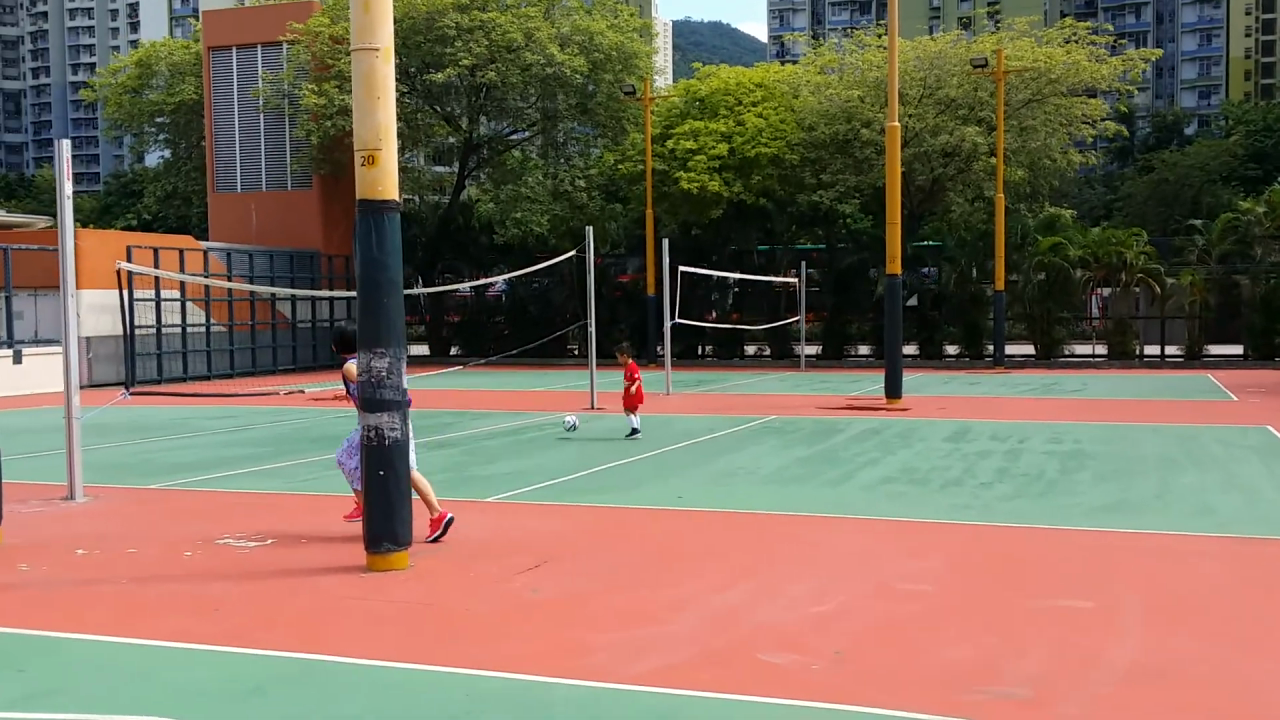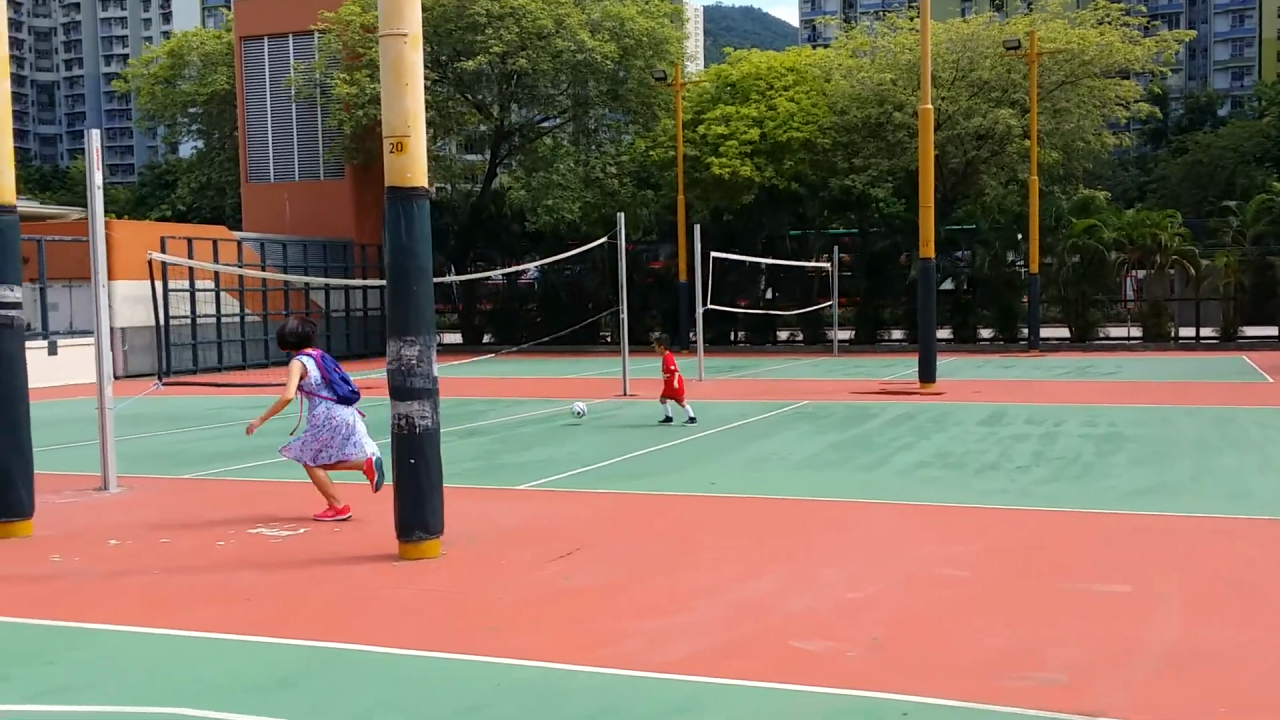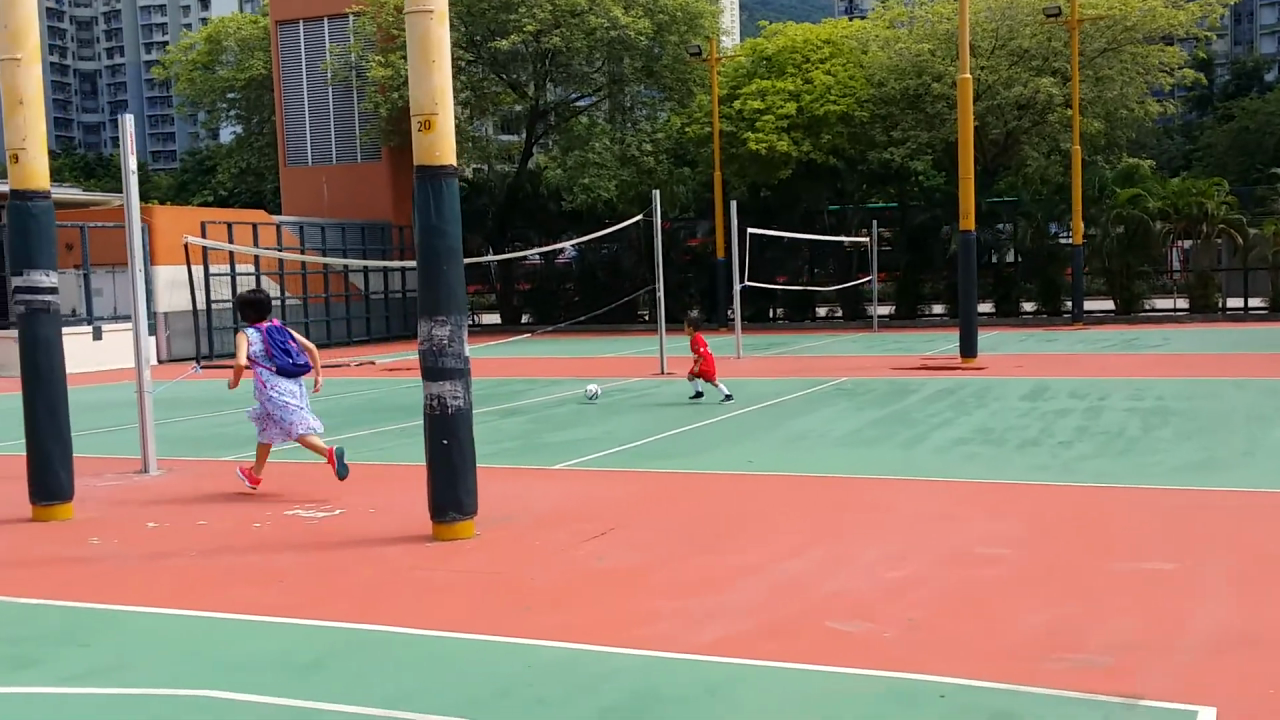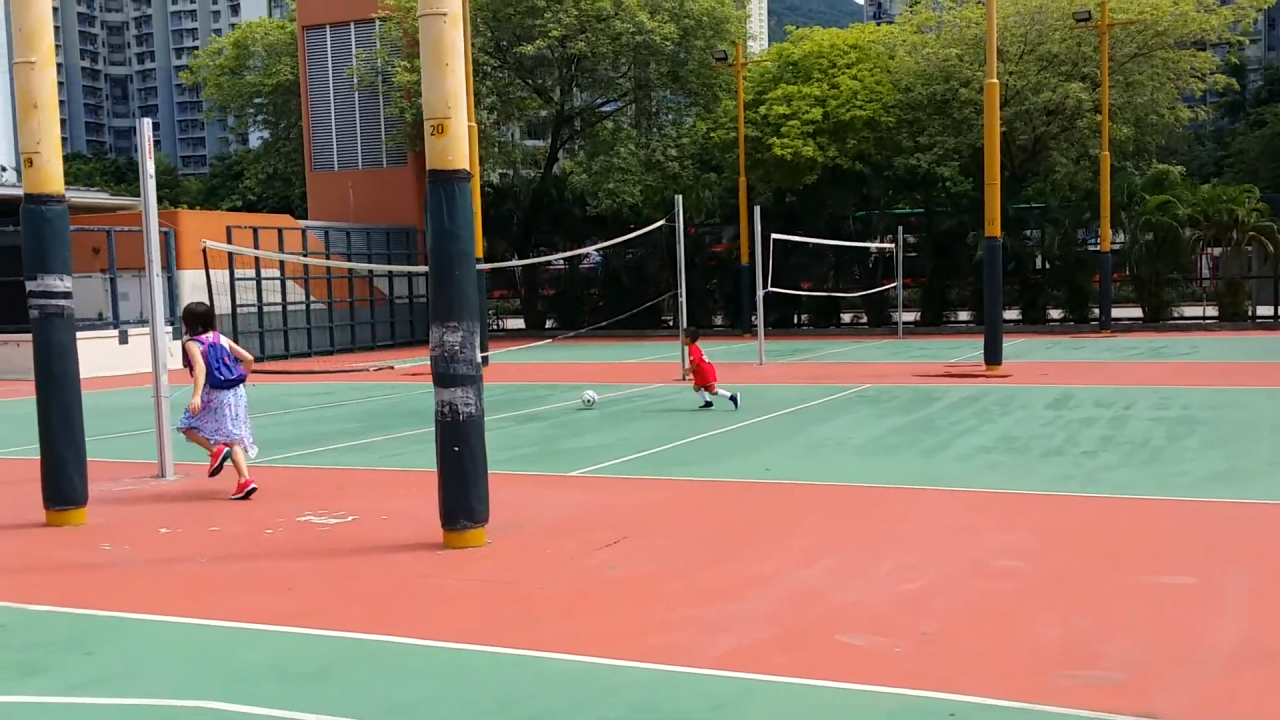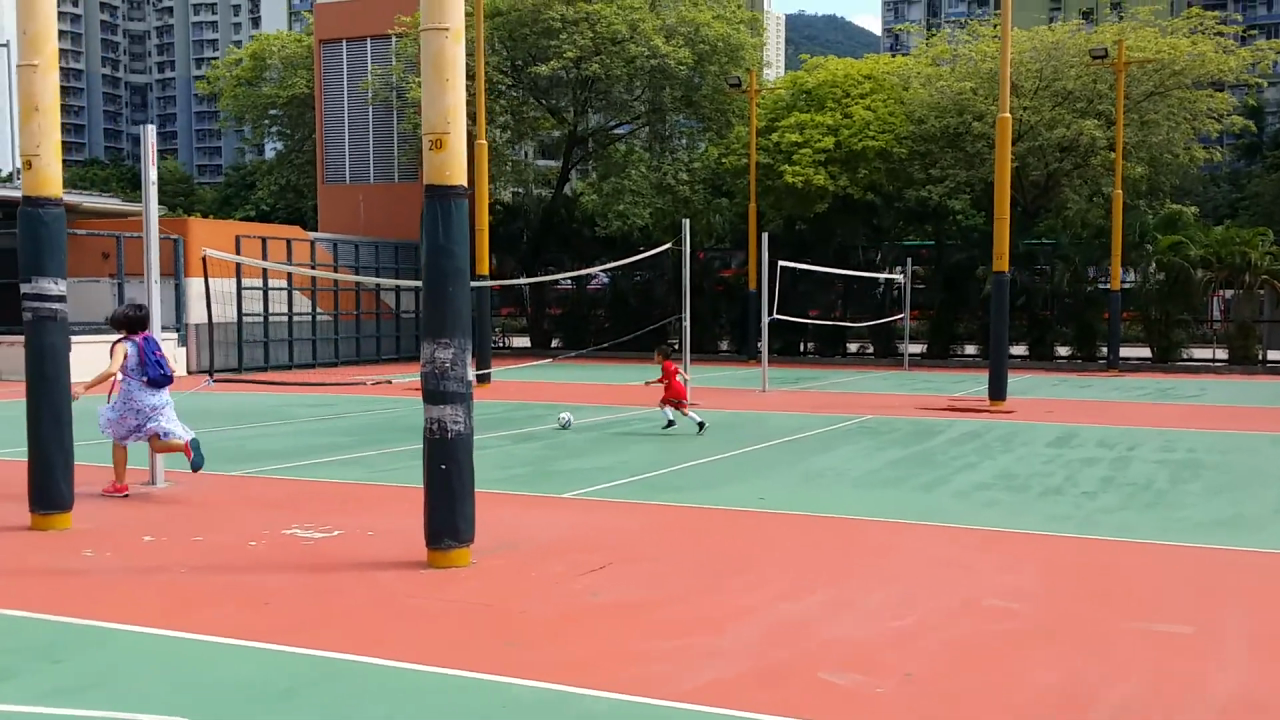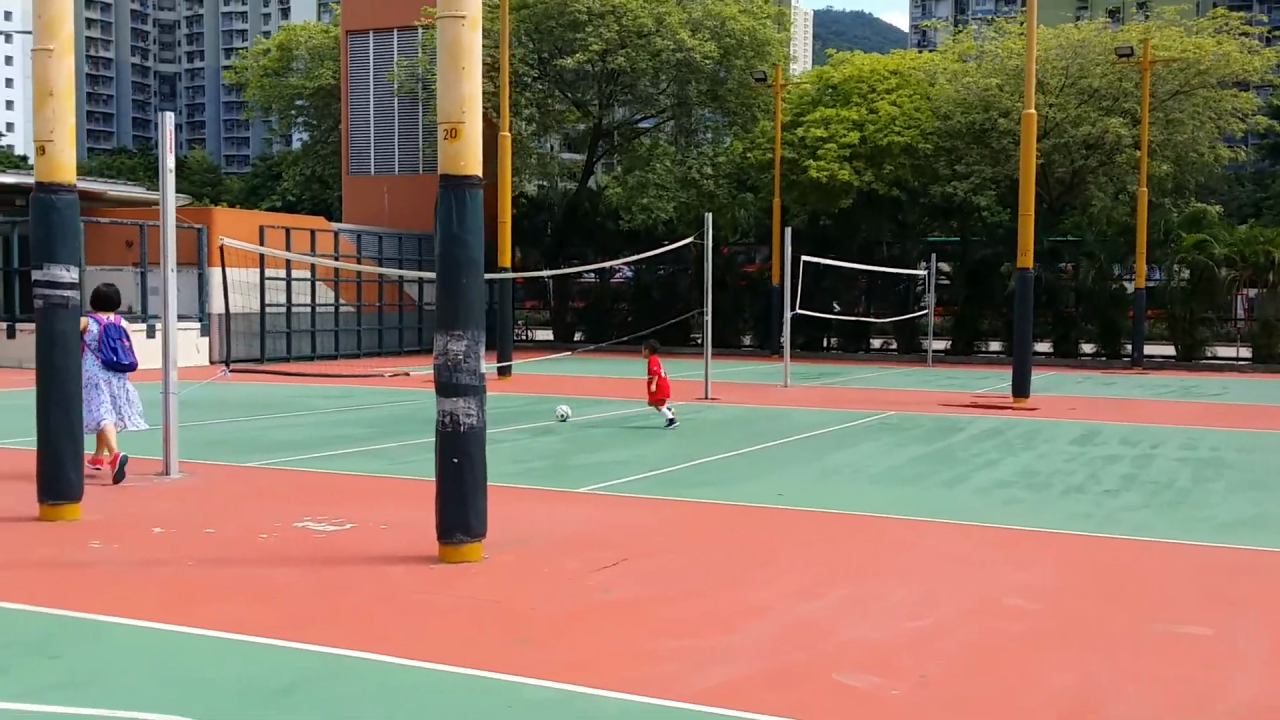
dt=0.2s
person 1, frame 1
left shoulder: (350, 366)
right wrist: (348, 395)
left knee: (349, 460)
right knee: (406, 471)
left ankle: (363, 504)
right ankle: (438, 514)
person 1, frame 2
left shoulder: (297, 363)
right shoulder: (317, 356)
left elbow: (287, 396)
left wrist: (260, 420)
left hip: (328, 416)
right hip: (344, 411)
left knee: (309, 461)
right knee: (323, 459)
left ankle: (338, 507)
right ankle: (368, 463)
person 1, frame 3
left shoulder: (244, 334)
right shoulder: (280, 329)
left elbow: (240, 362)
right elbow: (311, 348)
left wrist: (234, 380)
right wrist: (318, 376)
left hip: (273, 387)
right hip: (293, 384)
left knee: (295, 432)
right knee: (266, 428)
left ankle: (331, 454)
right ankle: (255, 474)
person 1, frame 4
left shoulder: (191, 344)
right shoulder: (221, 338)
left elbow: (200, 367)
right elbow: (248, 359)
left wrist: (196, 396)
right wrist: (241, 375)
left hip: (213, 396)
right hip: (235, 393)
left knee: (187, 426)
right knee: (232, 439)
left ankle: (216, 451)
right ankle: (245, 481)
person 1, frame 5
left shoulder: (122, 345)
right shoulder: (150, 340)
left elbow: (113, 370)
right elbow: (170, 367)
left wrist: (85, 387)
left hip: (135, 397)
right hip: (158, 396)
left knee: (119, 436)
right knee: (156, 440)
left ankle: (120, 485)
right ankle: (187, 445)
person 1, frame 6
left shoulder: (87, 321)
right shoulder: (121, 322)
right elbow: (128, 349)
left hip: (95, 375)
right hip: (118, 376)
left knee: (102, 418)
right knee: (111, 415)
left ankle: (117, 455)
right ankle: (98, 457)
